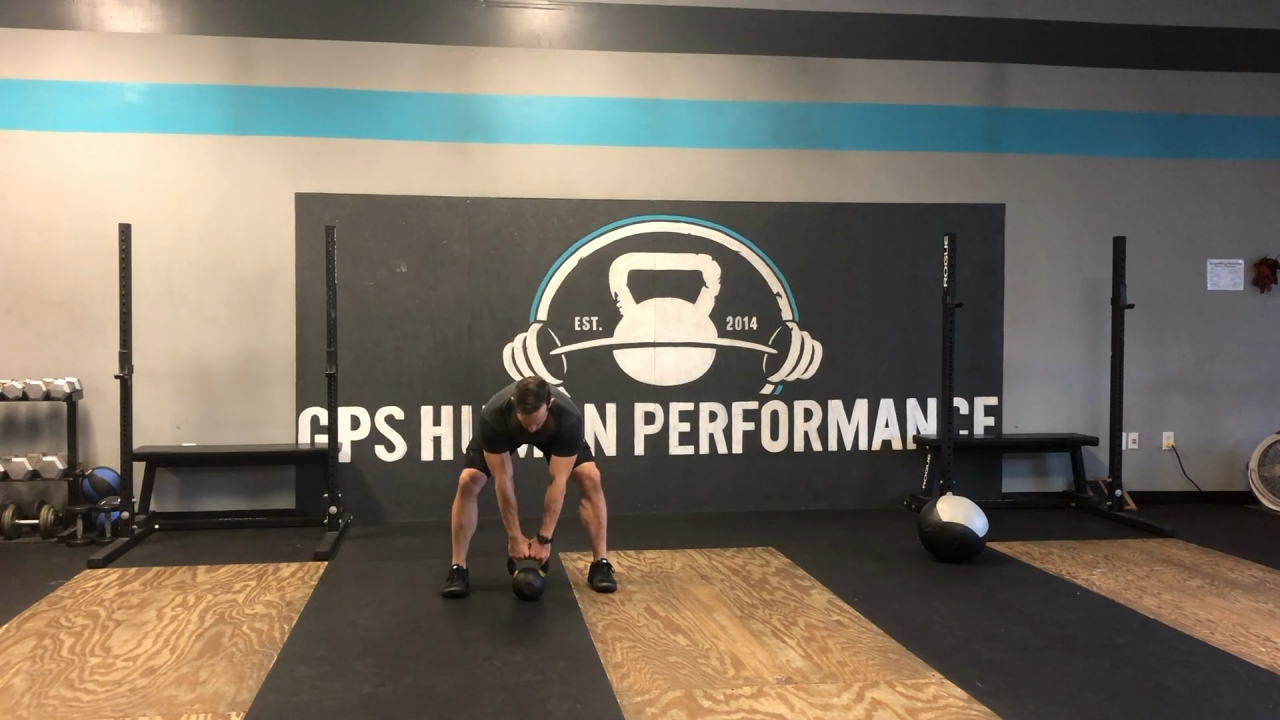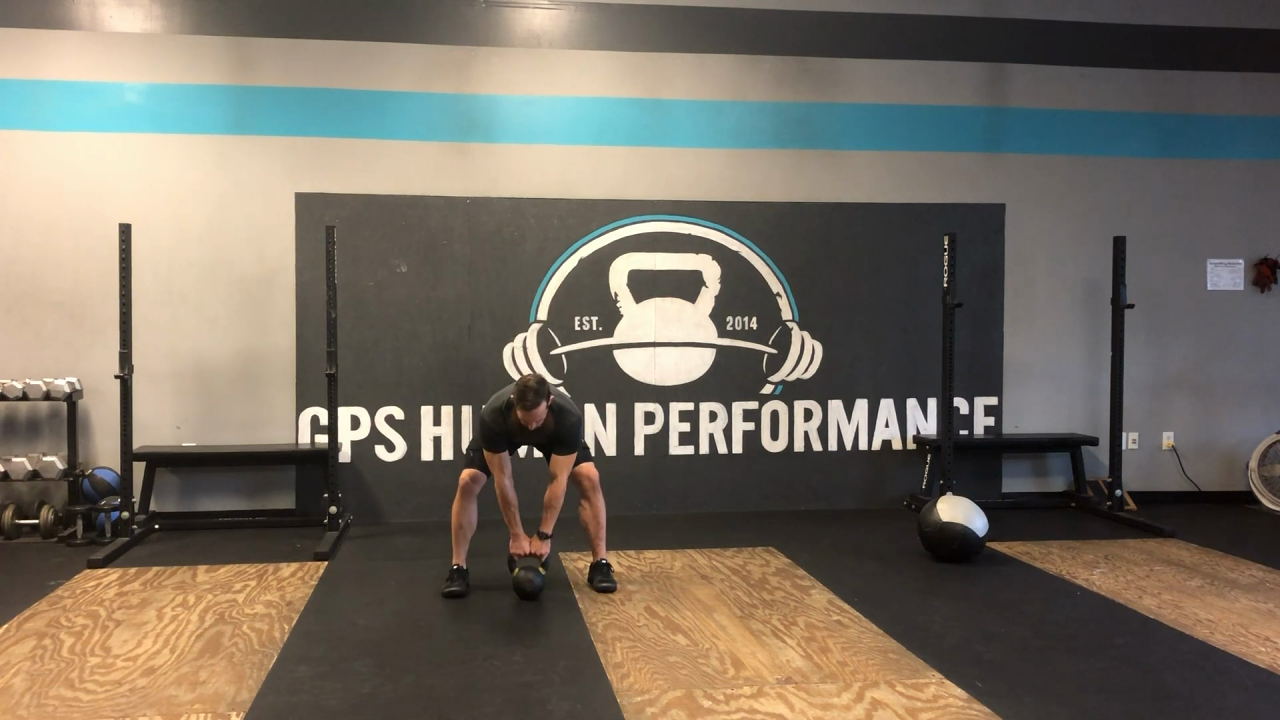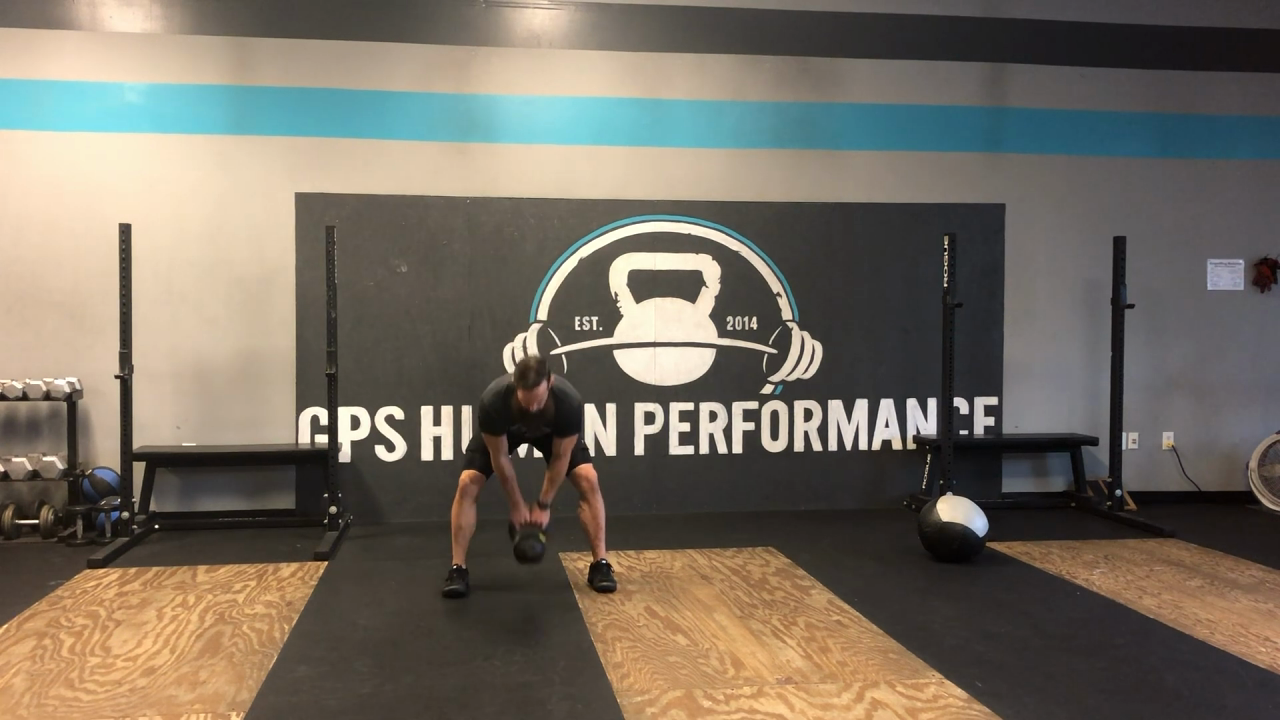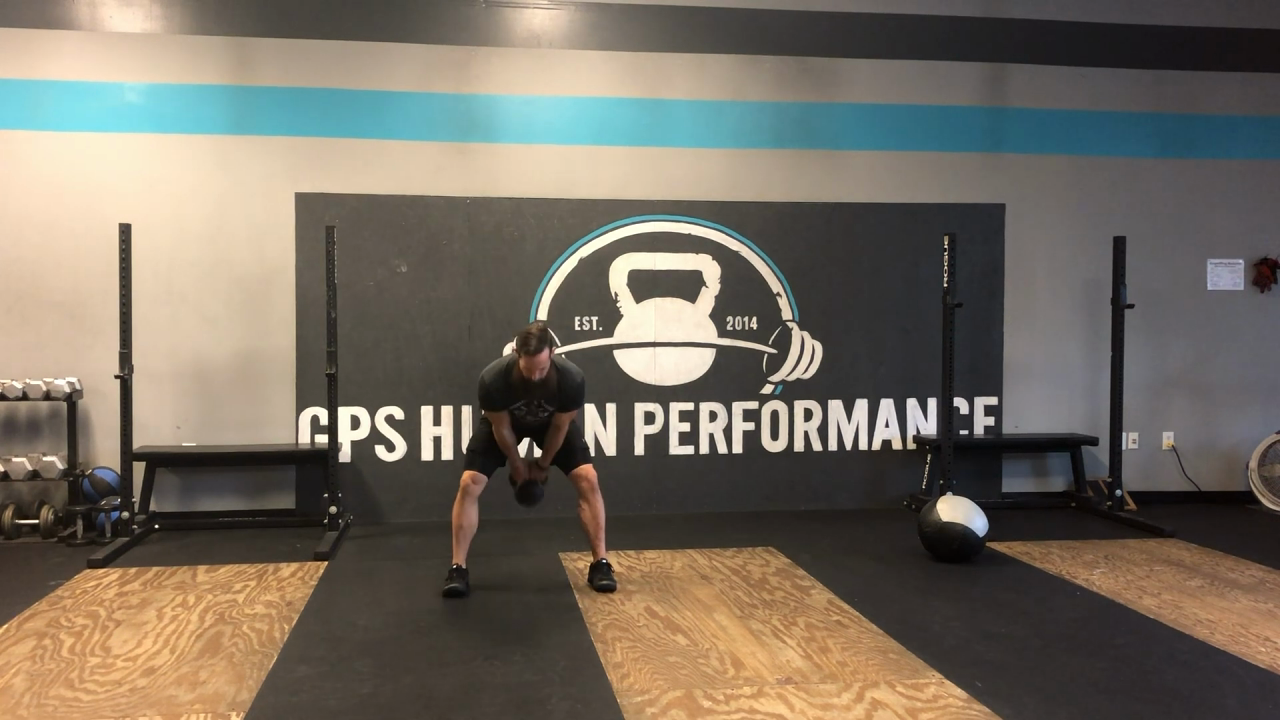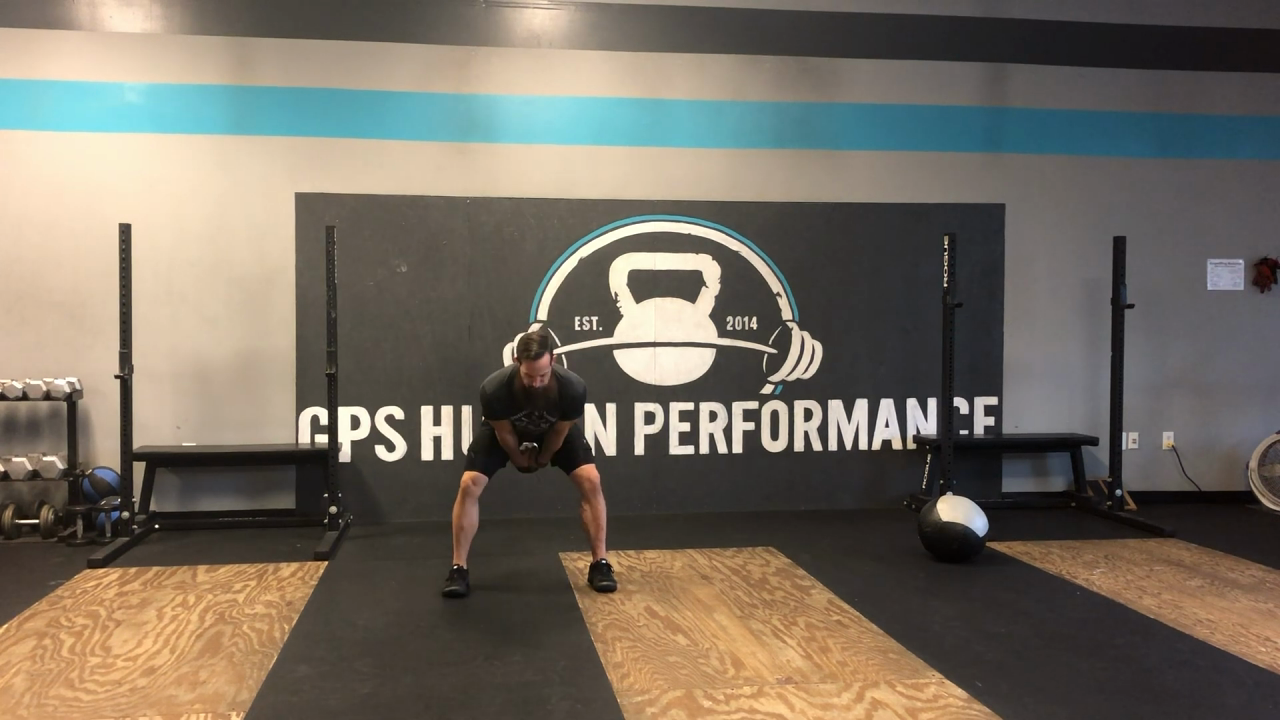
dt=0.2s
person 1, frame 1
left shoulder: (569, 418)
right shoulder: (493, 416)
left elbow: (558, 482)
right elbow: (503, 480)
left wrist: (544, 539)
right wrist: (515, 537)
left hip: (553, 433)
right hip: (506, 432)
left knee: (590, 478)
right knee: (468, 481)
left ankle: (601, 564)
right ankle: (458, 568)
person 1, frame 2
left shoulder: (568, 417)
right shoulder: (493, 417)
left elbow: (558, 480)
right elbow: (503, 479)
left wrist: (544, 535)
right wrist: (516, 534)
left hip: (553, 433)
right hip: (507, 432)
left knee: (589, 479)
right knee: (468, 482)
left ankle: (600, 564)
right ankle: (458, 569)
person 1, frame 3
left shoulder: (569, 401)
right shoulder: (493, 401)
left elbow: (560, 458)
right elbow: (499, 458)
left wrist: (543, 505)
right wrist: (517, 505)
left hip: (551, 431)
right hip: (505, 429)
left knee: (588, 479)
right knee: (468, 483)
left ankle: (600, 564)
right ankle: (458, 569)
person 1, frame 4
left shoulder: (572, 378)
right shoulder: (493, 379)
left elbow: (560, 427)
right elbow: (501, 429)
left wrist: (542, 465)
right wrist: (517, 465)
left hip: (552, 420)
right hip: (504, 420)
left knee: (588, 479)
right knee: (470, 483)
left ankle: (600, 563)
right ankle: (458, 568)
person 1, frame 5
left shoulder: (572, 388)
right shoulder: (494, 389)
left elbow: (560, 432)
right elbow: (504, 433)
left wrist: (543, 459)
right wrist: (518, 458)
left hip: (553, 428)
right hip: (504, 428)
left knee: (590, 480)
right knee: (470, 484)
left ankle: (600, 564)
right ankle: (459, 569)
